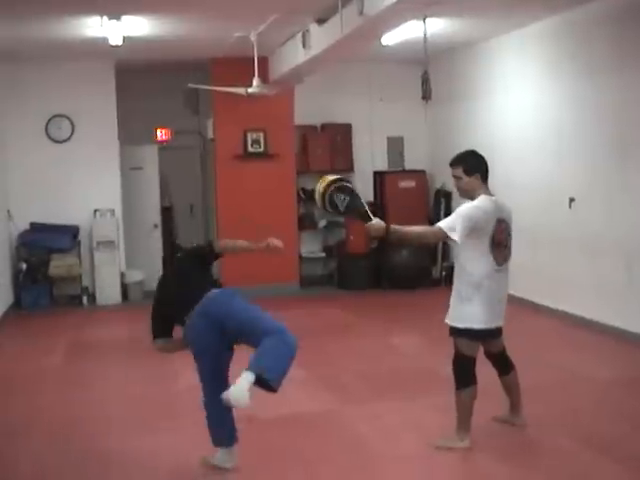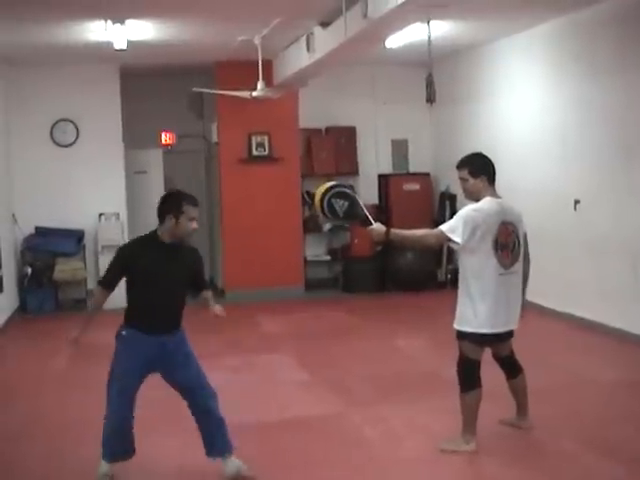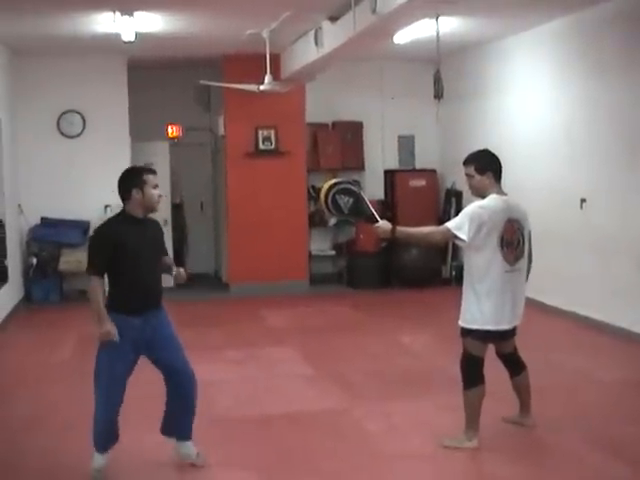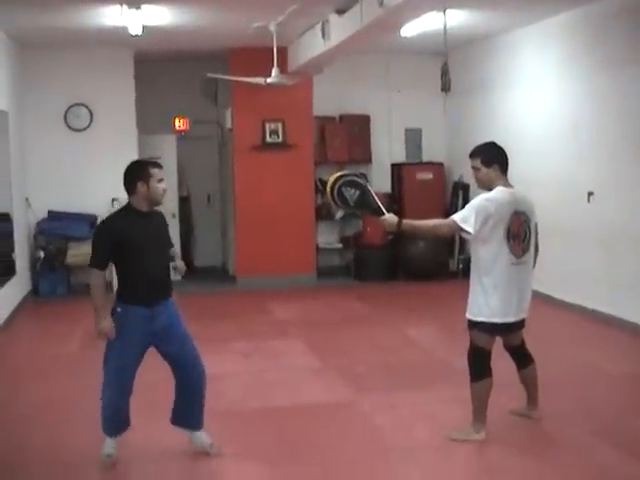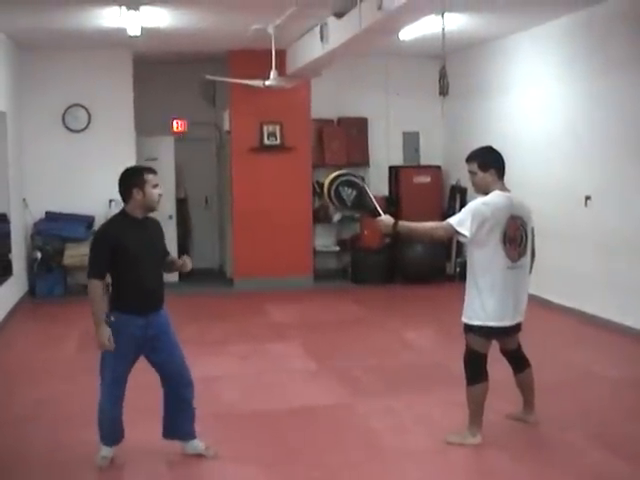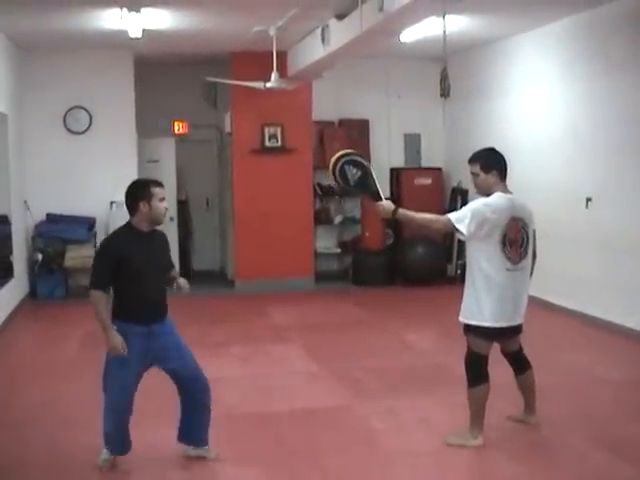
dt=0.7s
person 1, frame 1
left shoulder: (473, 211)
right shoulder: (501, 209)
left elbow: (431, 235)
left wrist: (386, 229)
left hip: (473, 305)
right hip: (492, 302)
left knee: (463, 366)
right knee: (498, 356)
left ankle: (461, 436)
right ankle: (516, 413)
person 1, frame 2
left shoulder: (475, 213)
right shoulder: (513, 213)
left elbow: (432, 238)
right elbow: (525, 259)
left wrist: (387, 233)
right wrist: (521, 296)
left hip: (479, 309)
right hip: (505, 306)
left knee: (468, 369)
right knee: (507, 359)
left ankle: (467, 439)
right ankle: (523, 416)
person 1, frame 3
left shoulder: (481, 211)
right shoulder: (518, 210)
left elbow: (438, 235)
right elbow: (527, 257)
left wrist: (393, 231)
left hip: (483, 305)
right hip: (508, 303)
left knee: (471, 366)
right knee: (510, 356)
left ankle: (470, 436)
right ankle: (525, 414)
person 1, frame 4
left shoulder: (488, 203)
right shoulder: (525, 202)
left elbow: (445, 228)
right elbow: (533, 248)
left wrist: (400, 224)
left hip: (491, 298)
right hip: (515, 295)
left knee: (479, 359)
right knee: (517, 349)
left ankle: (478, 428)
right ankle: (533, 406)
person 1, frame 5
left shoulder: (484, 207)
right shoulder: (521, 207)
left elbow: (441, 231)
right elbow: (530, 253)
left wrist: (395, 226)
left hip: (487, 302)
right hip: (512, 300)
left knee: (475, 362)
right knee: (514, 353)
left ankle: (473, 432)
right ankle: (529, 410)
person 1, frame 6
left shoulder: (485, 208)
right shoulder: (523, 209)
left elbow: (439, 224)
right elbow: (531, 255)
left wrist: (395, 212)
left hip: (487, 303)
right hip: (512, 301)
left knee: (476, 364)
right knee: (515, 355)
left ankle: (475, 433)
right ankle: (530, 412)
person 2, frame 1
left shoulder: (162, 296)
right shoulder: (190, 258)
left elbow: (162, 343)
right elbow: (220, 246)
left wrist: (186, 340)
right wrist: (260, 245)
left hip: (196, 326)
right hip: (219, 304)
left knee: (213, 391)
right knee: (281, 340)
left ankle: (224, 454)
right ankle: (244, 383)
person 2, frame 2
left shoulder: (190, 255)
right shoulder: (134, 251)
left elbow: (200, 288)
right elbow: (104, 286)
left wrist: (213, 304)
left hip: (173, 340)
right hip: (136, 341)
left knee: (204, 399)
right knee: (119, 407)
person 2, frame 3
left shoulder: (154, 228)
right shoulder: (109, 231)
right elbow: (95, 277)
left wrist: (174, 268)
right wrist: (103, 320)
left hip: (156, 319)
right hip: (122, 323)
left knee: (183, 380)
right knee: (108, 394)
left ankle: (183, 442)
right ankle: (101, 454)
person 2, frame 4
left shoulder: (159, 220)
right shoulder: (112, 226)
right elbow: (97, 272)
left wrist: (176, 260)
right wrist: (101, 315)
left hip: (165, 310)
right hip: (131, 314)
left knee: (192, 371)
right knee: (117, 380)
left ankle: (195, 431)
right ankle: (111, 437)
person 2, frame 5
left shoulder: (154, 227)
right shoulder: (109, 233)
right elbow: (95, 281)
left wrist: (178, 264)
right wrist: (101, 325)
left hip: (157, 318)
right hip: (124, 322)
left knee: (180, 380)
right knee: (112, 386)
left ankle: (187, 438)
right ankle: (108, 444)
person 2, frame 6
left shoulder: (160, 239)
right shoulder: (114, 244)
right elbow: (98, 291)
left wrist: (177, 280)
right wrist: (109, 332)
left hip: (162, 328)
right hip: (128, 333)
left knee: (197, 385)
right knee: (117, 400)
left ankle: (195, 443)
right ankle: (112, 448)
